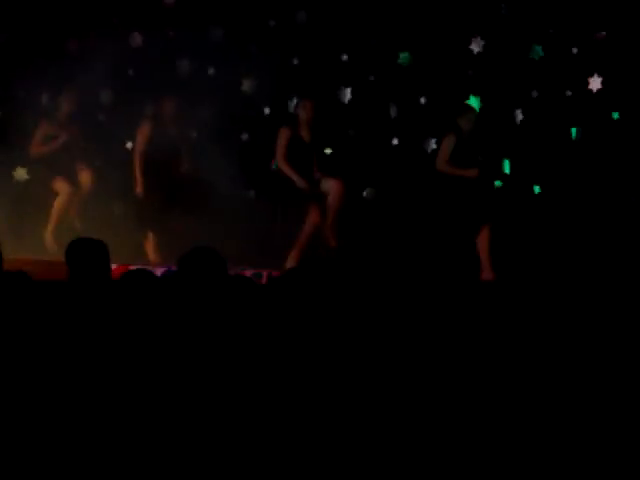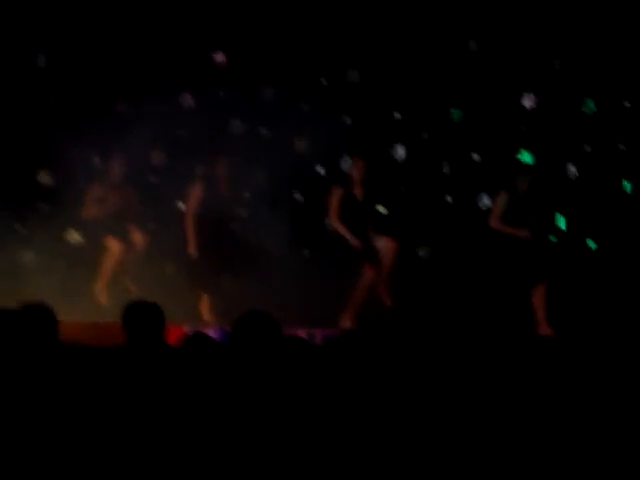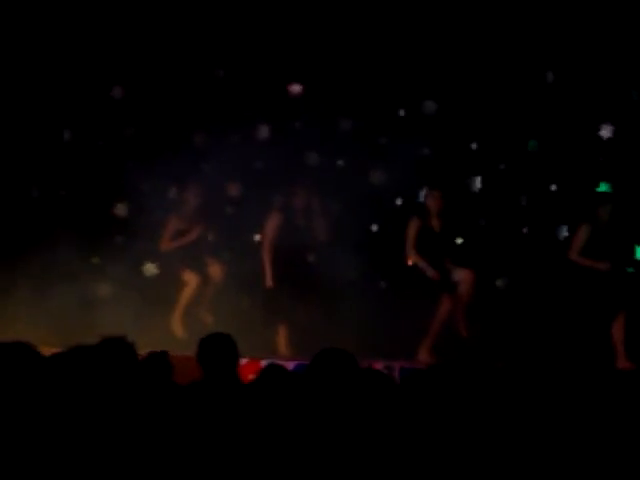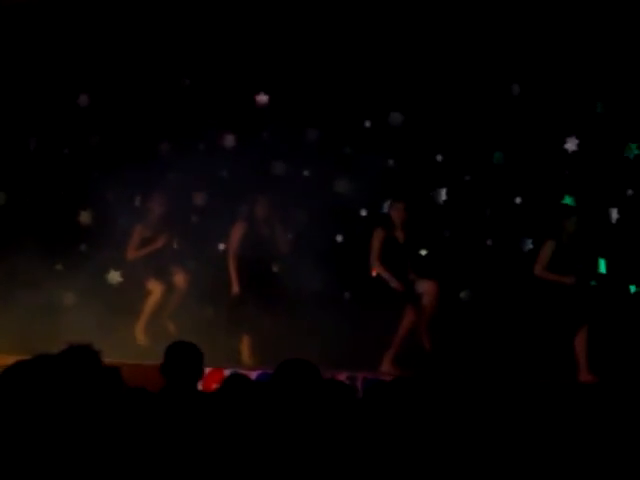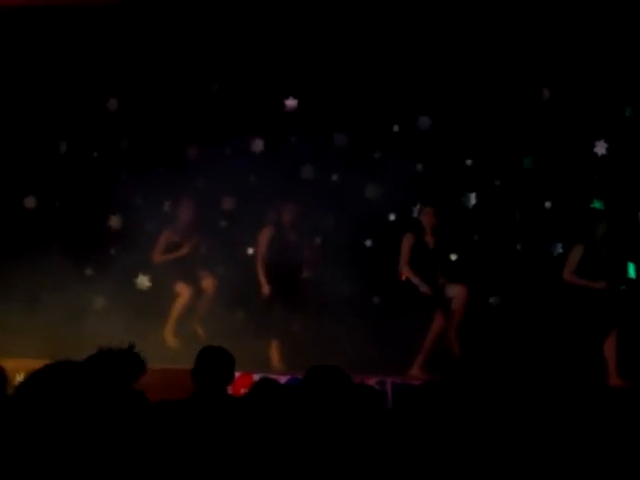
dt=0.4s
person 1, frame 1
left shoulder: (313, 134)
right shoulder: (287, 131)
right elbow: (279, 160)
left wrist: (317, 176)
right wrist: (298, 179)
left hip: (309, 180)
right hip: (290, 179)
left ankle: (295, 256)
person 1, frame 2
left shoulder: (366, 193)
right shoulder: (340, 190)
left elbow: (368, 222)
right elbow: (333, 219)
left wrist: (371, 235)
right wrist: (351, 238)
left hip: (363, 238)
right hip: (344, 238)
left knee: (371, 270)
left ankle: (348, 318)
person 1, frame 3
left shoulder: (443, 224)
right shoulder: (417, 221)
left elbow: (445, 252)
right elbow: (410, 250)
left wrist: (449, 266)
right wrist: (428, 268)
left hip: (440, 269)
right hip: (421, 269)
left knee: (460, 286)
person 1, frame 4
left shoulder: (406, 235)
right shoulder: (381, 232)
right elbow: (374, 261)
left wrist: (412, 276)
right wrist: (391, 280)
left hip: (404, 280)
right hip: (385, 281)
left knee: (430, 288)
person 1, frame 5
left shoulder: (436, 240)
right shoulder: (411, 237)
right elbow: (403, 266)
left wrist: (442, 280)
right wrist: (420, 284)
left hip: (434, 285)
right hip: (414, 286)
left knee: (462, 291)
person 2, frame 1
left shoulder: (176, 128)
right shoulder: (149, 125)
left elbow: (181, 152)
right elbow: (138, 153)
left wrist: (184, 165)
right wrist: (139, 180)
left hip: (170, 176)
right hip: (151, 176)
right knee: (153, 208)
right ankle: (151, 243)
person 2, frame 2
left shoulder: (227, 188)
right shoulder: (201, 185)
left elbow: (228, 213)
right elbow: (190, 214)
right wrist: (192, 242)
left hip: (220, 237)
right hip: (204, 237)
right knee: (205, 269)
right ankle: (205, 305)
person 2, frame 3
left shoulder: (308, 218)
right shoulder: (278, 216)
left elbow: (322, 237)
right elbow: (267, 245)
left wrist: (316, 213)
right wrist: (268, 273)
left hip: (301, 269)
right hip: (282, 269)
right knee: (286, 302)
right ankle: (283, 339)
person 2, frame 4
left shoulder: (271, 228)
right shoulder: (243, 226)
left elbow: (283, 250)
right elbow: (232, 255)
left wrist: (277, 225)
right wrist: (235, 282)
left hip: (265, 278)
right hip: (247, 278)
right knee: (252, 311)
right ankle: (246, 349)
person 2, frame 5
left shoulder: (298, 235)
right shoulder: (270, 232)
left elbow: (303, 260)
right elbow: (260, 260)
right wrist: (264, 284)
left hip: (293, 283)
right hip: (275, 282)
right knee: (281, 314)
right ankle: (275, 353)
person 3, frame 1
left shoulder: (471, 141)
right shoulder: (452, 138)
right elbow: (440, 164)
left wrist: (479, 172)
right wrist: (465, 173)
left hip: (471, 189)
right hip: (455, 190)
left knee: (483, 225)
left ankle: (486, 269)
person 3, frame 2
left shoulder: (529, 199)
right shoulder: (506, 196)
right elbow: (493, 222)
right wrist: (518, 232)
left hip: (526, 247)
right hip: (509, 248)
left knee: (538, 282)
left ankle: (542, 325)
person 3, frame 3
left shoulder: (610, 231)
right shoulder: (587, 228)
left elbow: (612, 256)
right elbow: (573, 255)
right wrist: (597, 265)
left hip: (606, 280)
right hip: (590, 280)
left knee: (618, 314)
left ankle: (621, 358)
person 3, frame 4
left shoulder: (574, 245)
right shoulder: (553, 243)
left elbow: (576, 270)
right elbow: (538, 270)
right wrist: (563, 279)
left hip: (570, 295)
right hip: (555, 295)
left knee: (581, 327)
left ankle: (583, 371)
person 3, frame 5
left shoulder: (605, 250)
right shoulder: (581, 248)
left elbow: (608, 275)
right elbow: (567, 275)
right wrist: (592, 284)
left hip: (601, 300)
right hip: (584, 300)
left knee: (610, 332)
left ankle: (613, 376)
person 4, frame 1
left shoulder: (72, 127)
right shoulder: (47, 125)
left elbow: (77, 150)
right elbow: (33, 152)
left wrist: (78, 162)
right wrist: (57, 143)
left hip: (67, 162)
right hip: (49, 165)
left knee: (87, 179)
right knee: (67, 190)
left ankle: (73, 212)
right ankle: (50, 231)
person 4, frame 2
left shoulder: (125, 188)
right shoulder: (98, 187)
left elbow: (131, 209)
right elbow: (86, 213)
right wrist: (109, 205)
left hip: (119, 223)
right hip: (101, 226)
left knee: (140, 240)
right knee: (118, 247)
left ankle: (126, 274)
right ankle: (101, 285)
person 4, frame 3
left shoulder: (198, 217)
right shoulder: (176, 219)
left elbow: (202, 240)
right elbow: (164, 246)
right wrist: (188, 237)
left hip: (195, 254)
right hip: (178, 257)
left knee: (217, 272)
right knee: (194, 280)
left ankle: (203, 307)
right ankle: (176, 318)
person 4, frame 4
left shoulder: (164, 226)
right shoulder: (141, 228)
left elbow: (168, 248)
right elbow: (130, 255)
right wrist: (155, 245)
left hip: (160, 262)
right hip: (143, 266)
left knee: (182, 280)
right knee: (159, 289)
left ankle: (167, 316)
right ankle: (140, 326)
person 4, frame 5
left shoulder: (193, 232)
right shoulder: (169, 233)
left elbow: (196, 253)
right elbow: (156, 258)
right wrist: (180, 252)
left hip: (189, 267)
right hip: (171, 269)
left knee: (211, 284)
right knee: (187, 292)
left ankle: (197, 321)
right ankle: (169, 329)
